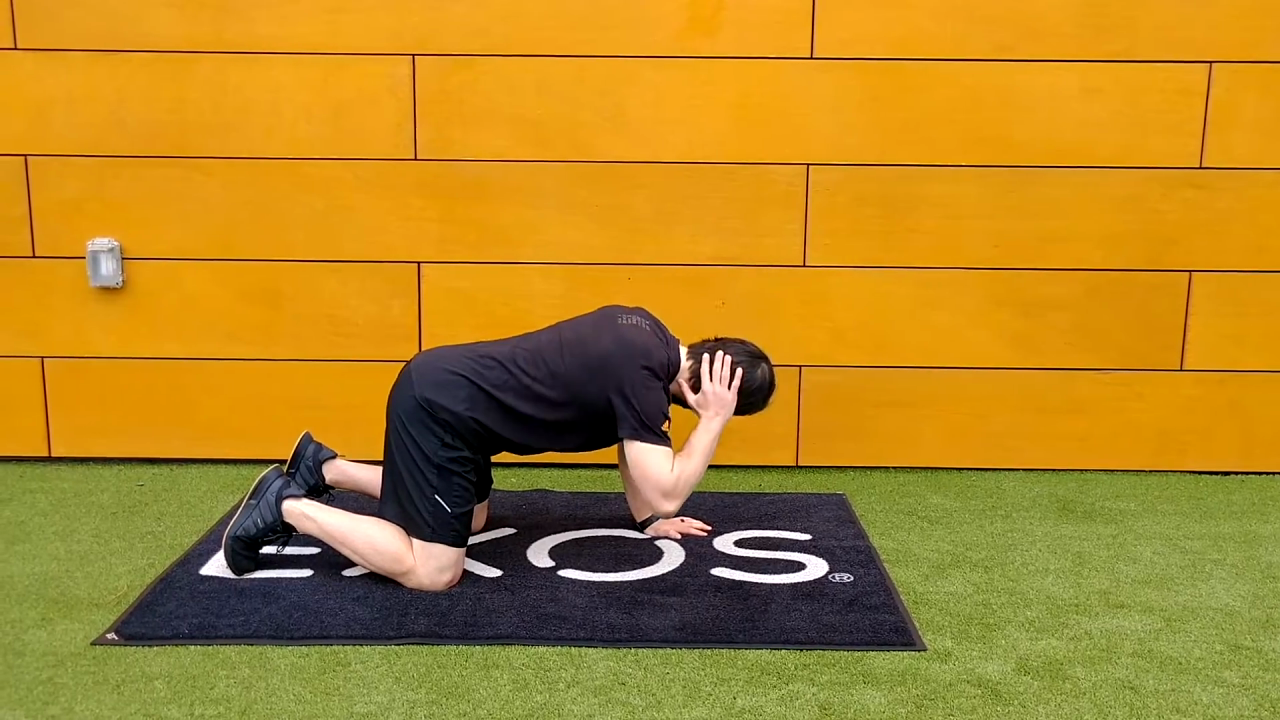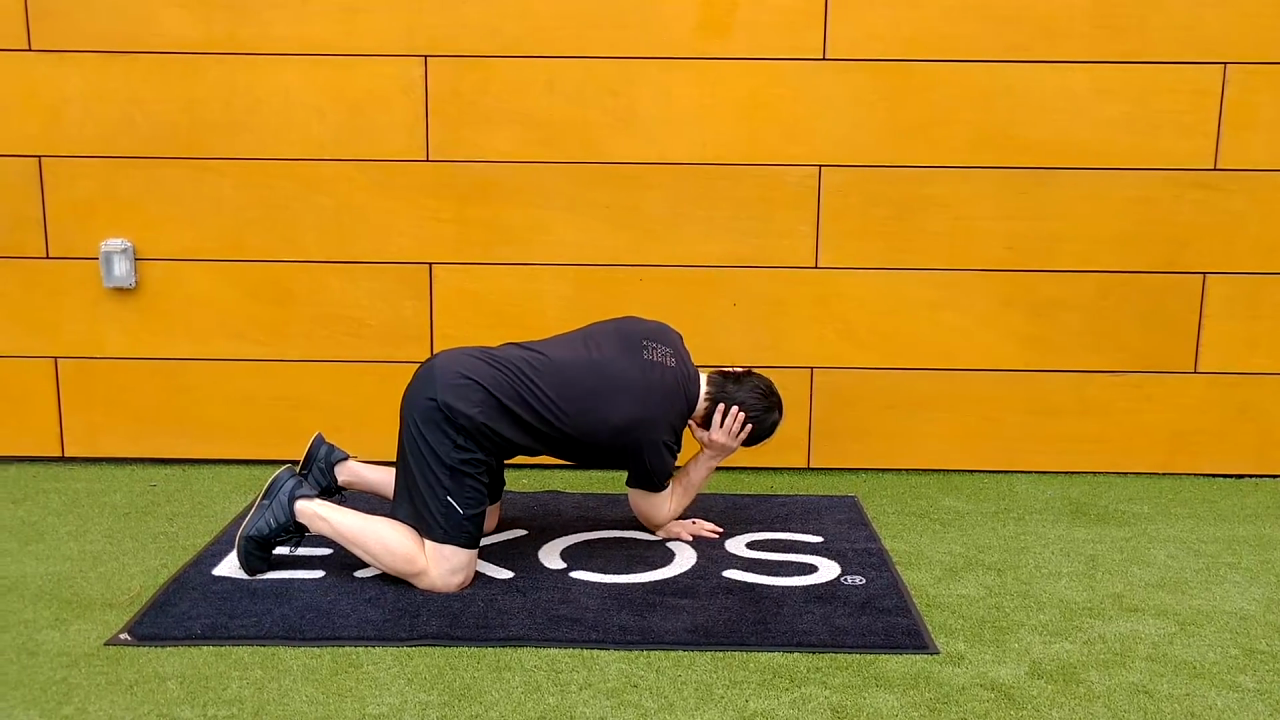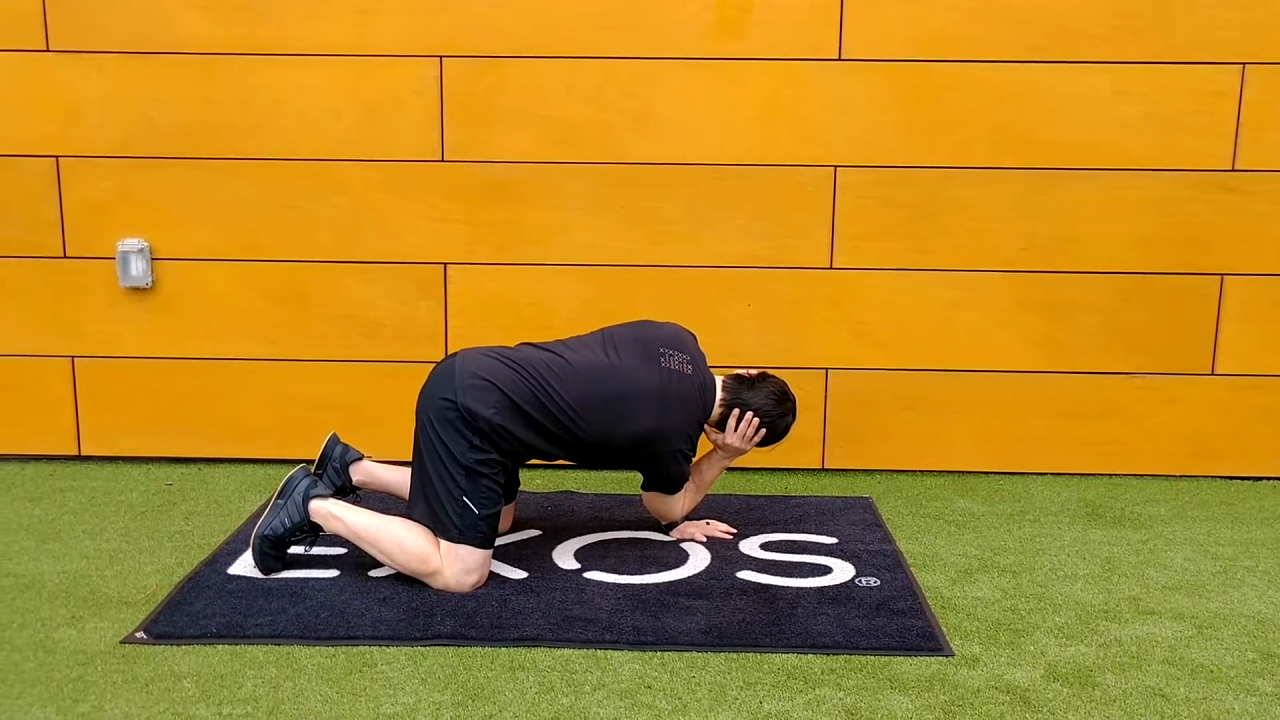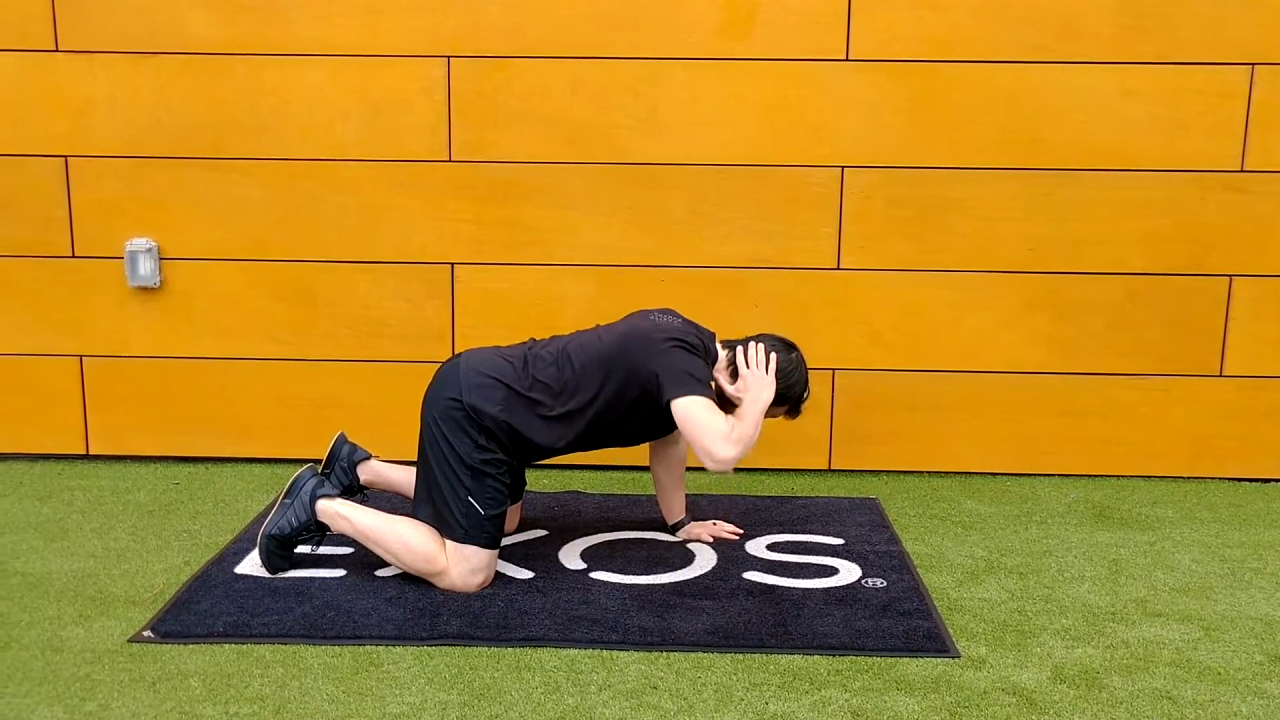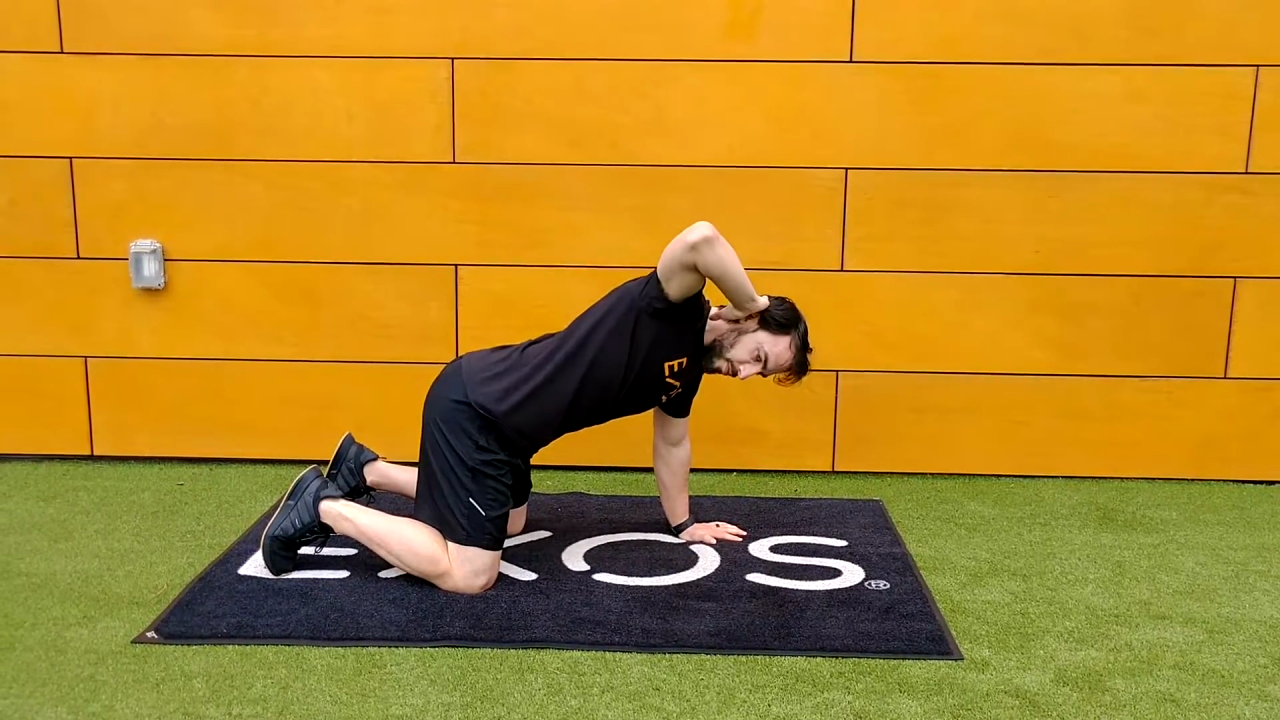
dt=0.7s
person 1, frame 1
left shoulder: (648, 334)
right shoulder: (642, 377)
left elbow: (633, 436)
right elbow: (665, 495)
left wrist: (646, 521)
right wrist: (712, 422)
left hip: (442, 385)
right hip: (438, 408)
left knee: (470, 519)
right knee: (433, 572)
left ankle: (322, 468)
right ankle: (286, 507)
person 1, frame 2
left shoulder: (665, 343)
right shoulder: (655, 426)
right elbow: (655, 515)
left wrist: (669, 520)
right wrist: (711, 459)
left hip: (454, 381)
right hip: (453, 413)
left knee: (482, 519)
right knee: (445, 573)
left ankle: (336, 468)
right ankle: (299, 506)
person 1, frame 3
left shoulder: (679, 344)
right shoulder: (674, 431)
right elbow: (665, 505)
left wrist: (679, 522)
right wrist: (723, 457)
left hip: (471, 379)
right hip: (468, 412)
left knee: (497, 519)
right knee: (460, 573)
left ankle: (350, 467)
right ankle: (315, 505)
person 1, frame 4
left shoulder: (682, 341)
right shoulder: (682, 357)
left elbow: (667, 435)
right elbow: (720, 451)
left wrist: (679, 521)
right wrist: (758, 399)
left hip: (480, 388)
right hip: (471, 409)
left knee: (502, 519)
right knee: (466, 573)
left ankle: (358, 468)
right ankle: (321, 505)
person 1, frame 5
left shoulder: (689, 365)
right shoulder: (673, 311)
left elbow: (672, 442)
right elbow: (699, 239)
left wrist: (683, 523)
right wrist: (752, 302)
left hip: (495, 412)
right hip: (471, 409)
left knee: (509, 522)
right knee: (469, 574)
left ankle: (364, 469)
right ankle: (323, 506)
